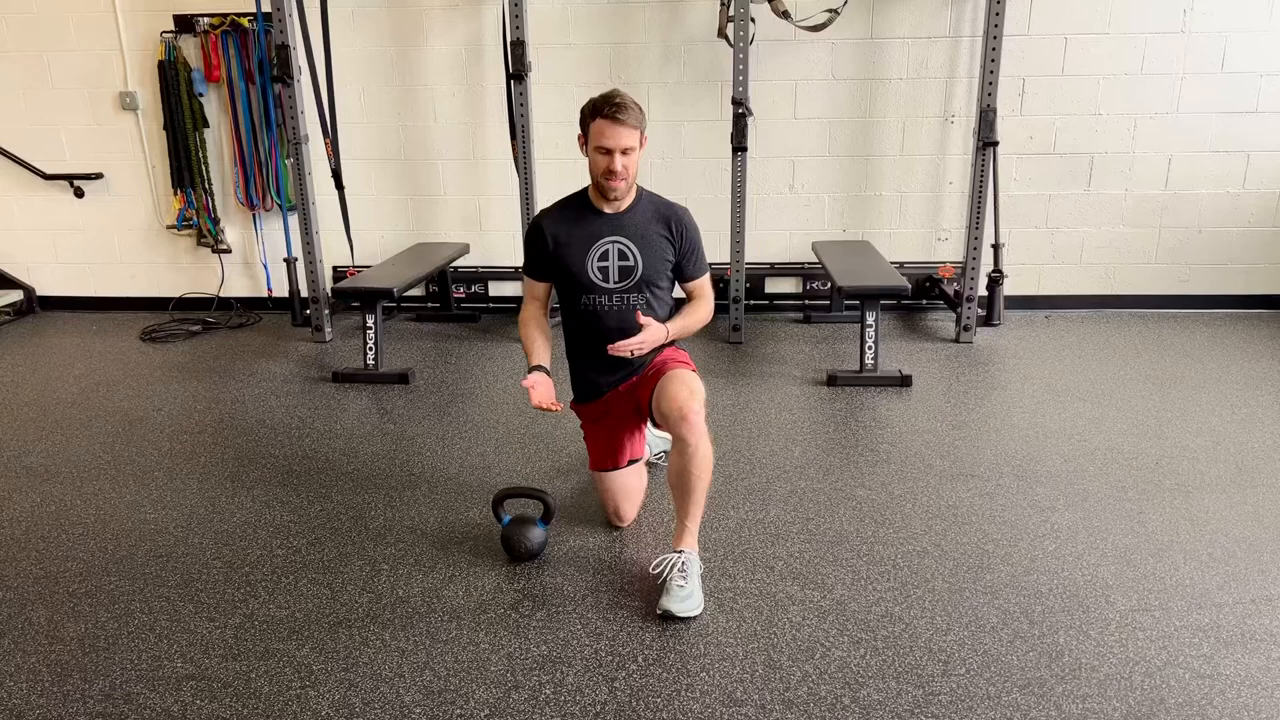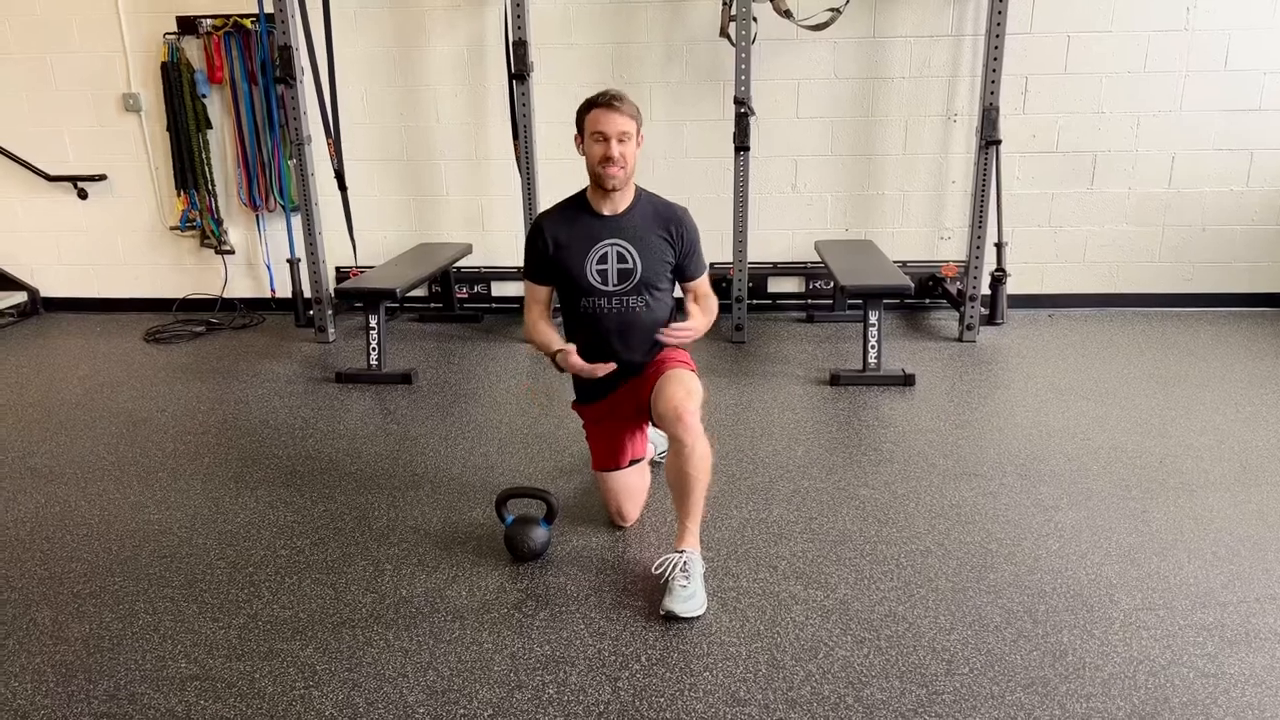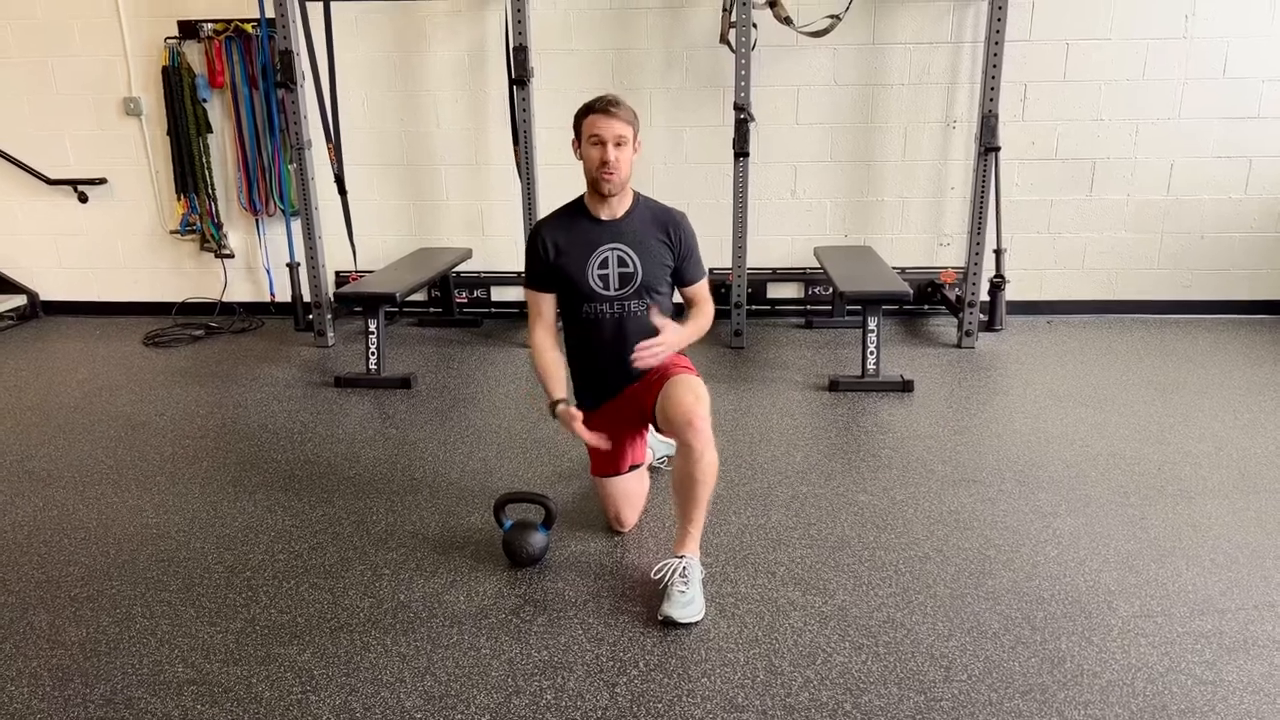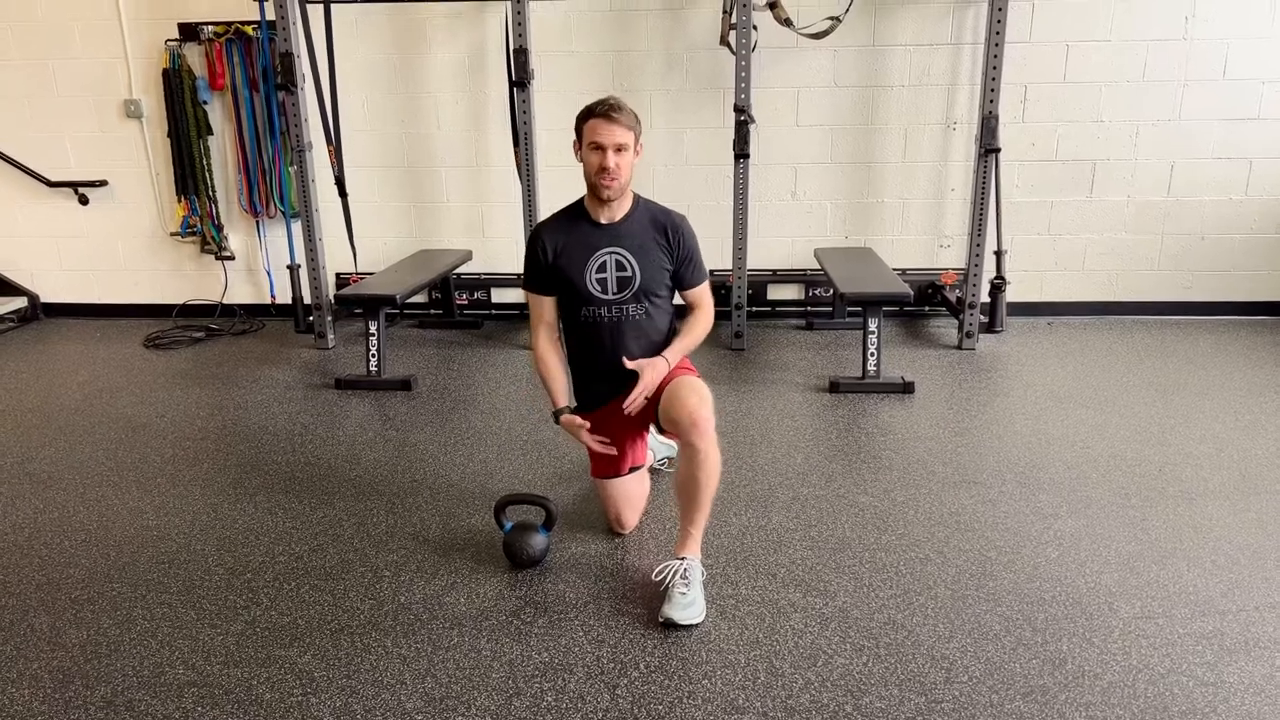
dt=0.4s
person 1, frame 1
left shoulder: (673, 220)
right shoulder: (551, 226)
left elbow: (703, 301)
right elbow: (535, 304)
left wrist: (663, 331)
right wrist: (538, 368)
left hip: (659, 361)
right hip: (596, 384)
left knee: (687, 415)
right knee: (621, 515)
left ankle: (686, 552)
right ankle: (645, 442)
person 1, frame 2
left shoulder: (672, 220)
right shoulder: (551, 228)
left elbow: (701, 293)
right elbow: (536, 310)
left wrist: (699, 318)
right wrist: (558, 354)
left hip: (661, 361)
right hip: (599, 383)
left knee: (682, 416)
right knee: (624, 515)
left ankle: (688, 552)
right ankle: (644, 441)
person 1, frame 3
left shoulder: (670, 224)
right shoulder: (549, 235)
left elbow: (703, 305)
right elbow: (542, 328)
left wrist: (677, 335)
right wrist: (560, 405)
left hip: (661, 368)
right hip: (599, 391)
left knee: (693, 421)
right knee: (622, 520)
left ankle: (687, 557)
right ankle: (647, 443)
person 1, frame 4
left shoulder: (670, 228)
right shoulder: (549, 238)
left elbow: (703, 310)
right elbow: (544, 330)
left wrist: (663, 362)
right wrist: (562, 409)
left hip: (662, 371)
right hip: (600, 393)
left knee: (697, 422)
right knee: (622, 522)
left ankle: (687, 559)
right ankle: (648, 448)
